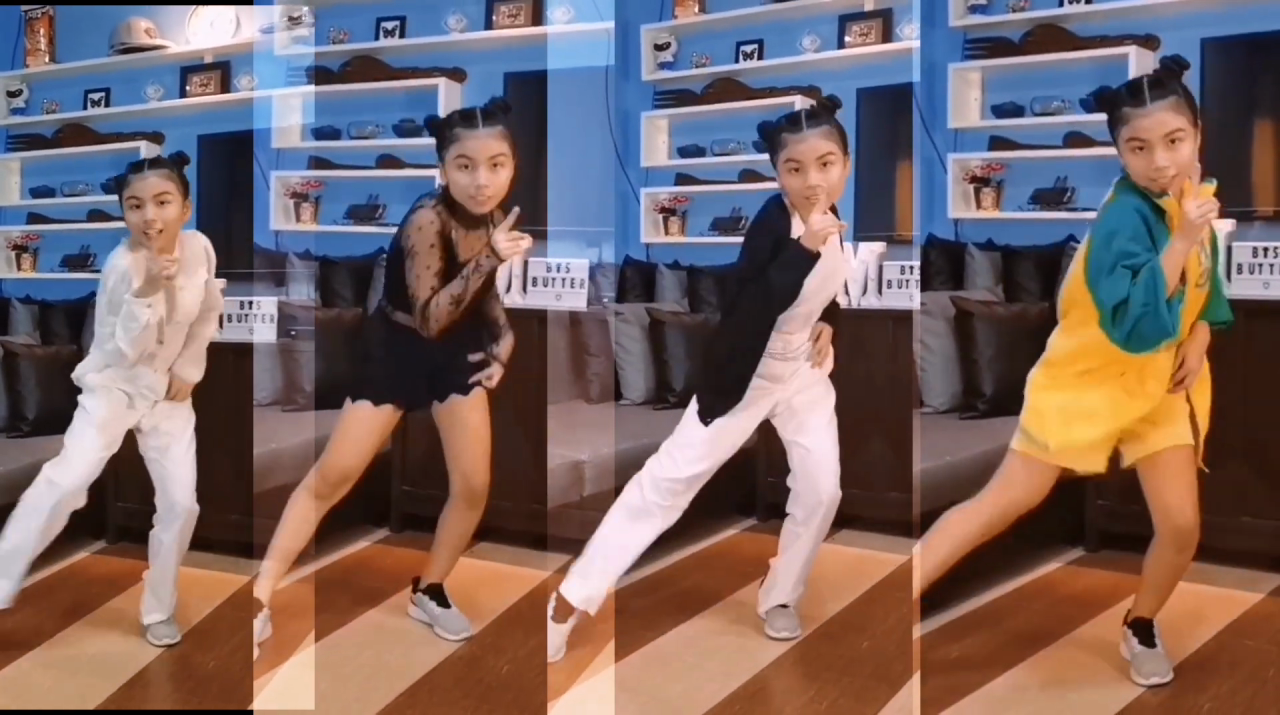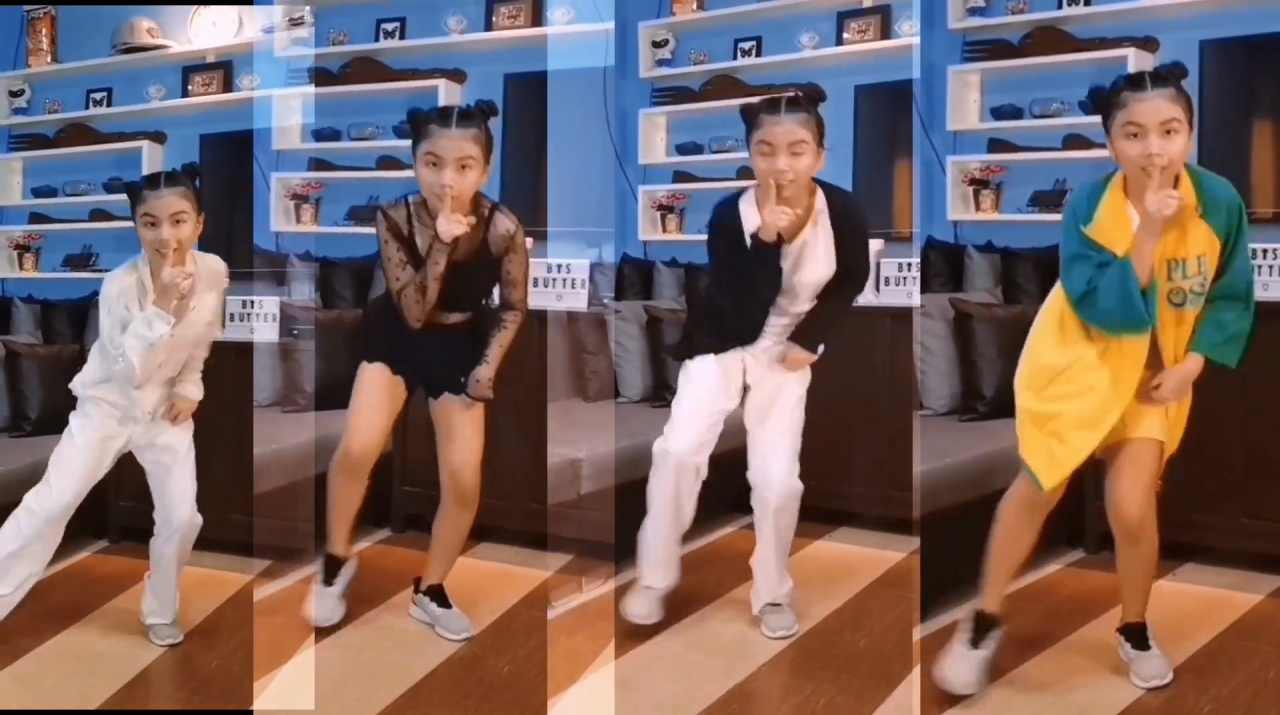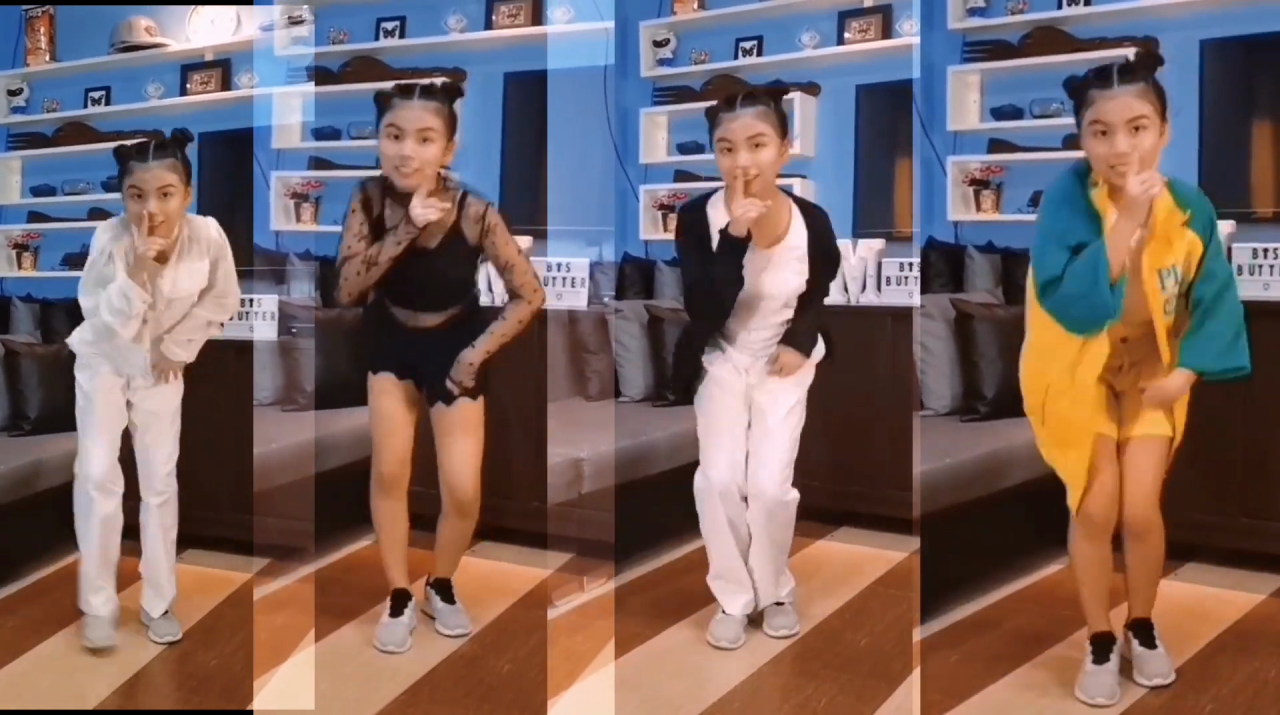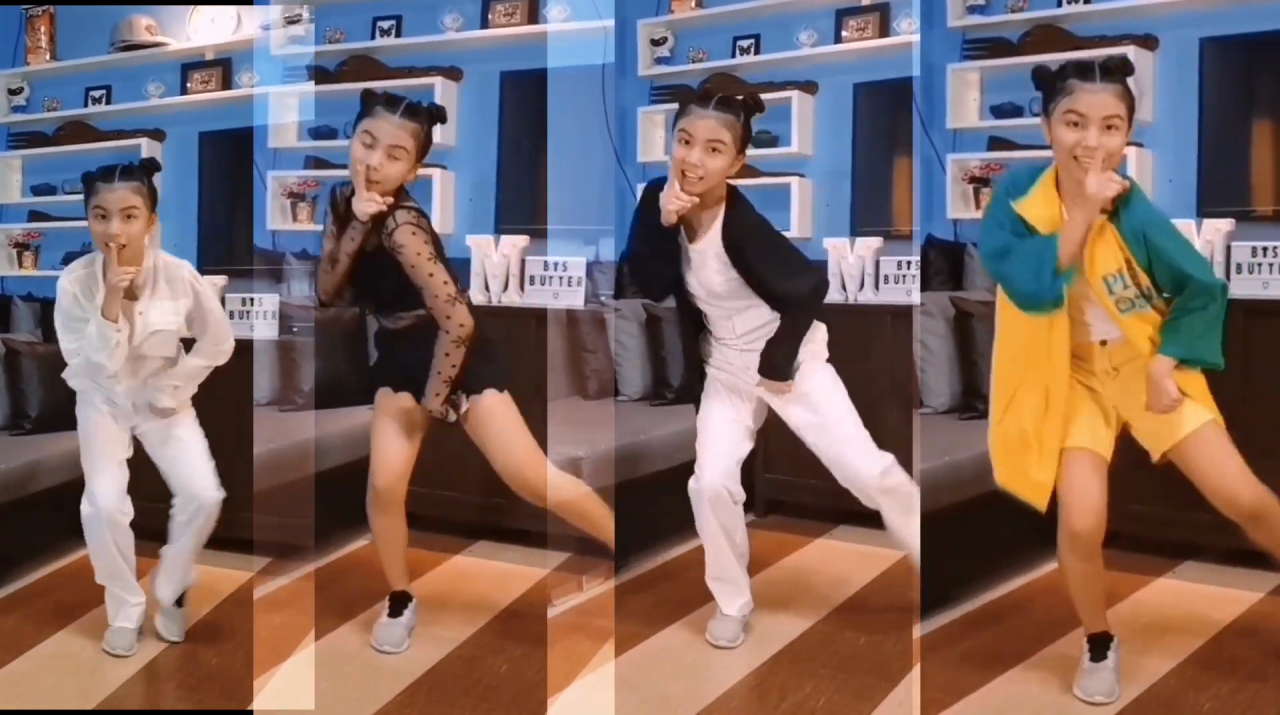
dt=0.3s
person 1, frame 1
left shoulder: (1190, 192)
right shoulder: (1127, 220)
right elbow: (1135, 328)
left wrist: (1200, 334)
right wrist: (1181, 240)
left hip: (1162, 377)
right hip: (1090, 372)
left knee: (1182, 525)
right knee: (1002, 504)
left ankle: (1141, 626)
person 1, frame 2
left shoulder: (1220, 201)
right shoulder: (1086, 211)
left elbow: (1235, 293)
right elbow: (1102, 310)
left wrist: (1193, 362)
right wrist: (1147, 245)
left hip: (1155, 368)
right hip: (1074, 361)
left knee: (1132, 512)
right knee: (1037, 490)
left ankle: (1135, 631)
right ankle: (983, 621)
person 1, frame 3
left shoulder: (1190, 206)
right shoulder: (1069, 197)
left elbow: (1214, 294)
right elbow: (1071, 303)
left wrist: (1185, 372)
right wrist: (1127, 224)
left hip: (1149, 368)
right hip: (1077, 368)
left knee: (1141, 511)
right knee: (1097, 507)
left ankle: (1142, 627)
right ankle: (1100, 642)
person 1, frame 4
left shoulder: (1138, 217)
right shoulder: (1017, 200)
left elbow: (1202, 294)
right elbow: (1023, 285)
left wrist: (1172, 363)
right wrist: (1078, 219)
left hip: (1152, 367)
right hip: (1073, 375)
right knee: (1081, 525)
right ankle: (1098, 644)
person 2, frame 1
left shoulder: (492, 218)
right shoulder: (426, 221)
right elbow: (430, 317)
left wrist: (504, 333)
right wrist: (489, 263)
left hip: (458, 350)
right hip: (395, 348)
left knee: (474, 484)
right knee: (330, 479)
left ankle: (429, 590)
right ankle: (258, 601)
person 2, frame 2
left shoulder: (503, 229)
right shoulder: (395, 217)
left elbow: (514, 306)
right elbow: (415, 313)
left wrist: (488, 365)
right wrist: (439, 245)
left hip: (461, 346)
right hip: (393, 337)
left knee: (463, 483)
right knee: (355, 453)
left ankle: (431, 588)
right ankle: (336, 559)
person 2, frame 3
left shoulder: (475, 214)
right shoulder: (369, 199)
left elbow: (530, 296)
right elbow: (348, 289)
left wrist: (477, 354)
right wrist: (407, 227)
left hip: (454, 345)
right hip: (391, 340)
left knee: (463, 490)
right knee: (390, 472)
left ankle: (441, 585)
right ankle: (399, 596)
person 2, frame 4
left shoulder: (403, 226)
right shoulder: (348, 200)
left elbow: (458, 322)
right elbow: (327, 291)
left wrist: (440, 391)
right wrist: (355, 225)
left hip: (455, 351)
right hip: (400, 352)
left knee: (533, 479)
right knee: (384, 487)
right ankle: (401, 599)
person 3, frame 1
left shoulder: (831, 219)
right shoulder: (773, 222)
right elbow: (752, 307)
left wrist: (825, 320)
right wrist: (805, 246)
left hip: (804, 369)
right hip: (747, 372)
left knee: (822, 489)
right knee: (673, 475)
left ankle: (780, 597)
right ankle: (573, 598)
person 3, frame 2
left shoulder: (841, 209)
right shoulder: (731, 214)
left elbow: (851, 278)
right elbow: (734, 303)
left wrist: (808, 339)
right wrist: (764, 240)
left hip: (786, 352)
right hip: (720, 345)
left knee: (777, 480)
right knee: (679, 451)
left ankle: (772, 592)
right ankle: (655, 575)
person 3, frame 3
left shoulder: (809, 219)
right shoulder: (698, 217)
left elbow: (825, 278)
right elbow: (704, 307)
left wrist: (800, 339)
right wrist: (736, 236)
left hip: (781, 360)
right hip: (721, 359)
left knee: (771, 487)
right knee: (719, 480)
left ankle: (775, 593)
right ankle: (733, 601)
person 3, frame 4
left shoulder: (741, 221)
right shoulder: (663, 199)
left elbow: (809, 288)
right elbow: (646, 283)
left wrist: (780, 361)
right wrist: (663, 221)
left hip: (787, 358)
right hip: (725, 366)
left knee: (865, 468)
right knee: (711, 484)
right ankle: (733, 602)
person 4, frame 1
left shoulder: (197, 248)
right shoulder: (123, 264)
right elbow: (121, 351)
left wrist: (189, 368)
right wrist: (146, 290)
left hip: (167, 393)
right hip: (111, 388)
left knee: (180, 504)
right knee: (64, 483)
left ankle: (159, 609)
person 4, frame 2
left shoulder: (212, 271)
right shoulder: (121, 284)
right elbow: (128, 367)
left wrist: (189, 388)
right wrist: (163, 303)
left hip: (166, 412)
right hip: (106, 403)
left knee: (182, 518)
right knee: (51, 504)
left ankle: (160, 610)
person 4, frame 3
left shoulder: (207, 235)
right shoulder: (110, 238)
left elbow: (222, 300)
right elbow: (109, 325)
left wrist: (175, 348)
right wrist: (134, 272)
left hip: (160, 371)
right hip: (102, 363)
left knee: (159, 485)
right knee: (97, 476)
left ankle: (159, 602)
right ankle: (98, 605)
person 4, frame 4
left shoulder: (176, 274)
right shoulder: (75, 281)
left elbow: (219, 341)
right elbow: (98, 363)
left wrist: (171, 390)
right wrist: (111, 305)
left hip: (160, 398)
right hip: (101, 398)
left knee: (204, 495)
right knee: (104, 506)
left ankle: (170, 588)
right ankle: (125, 613)
